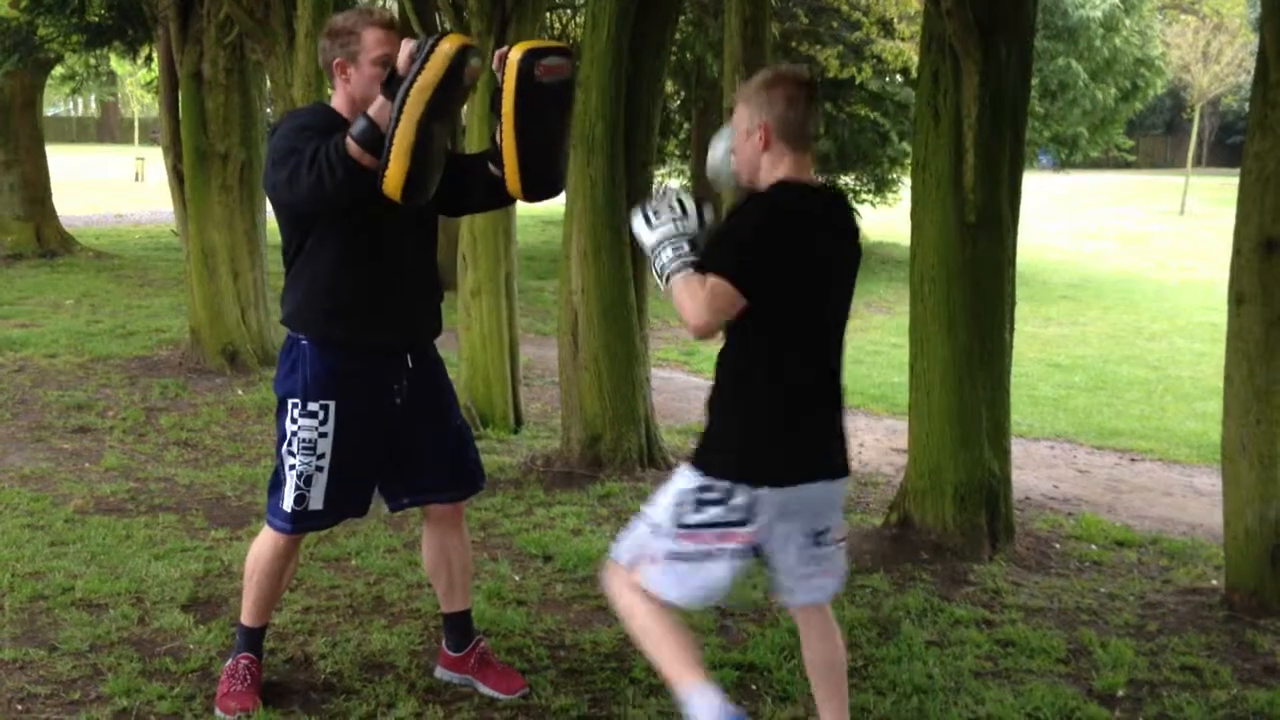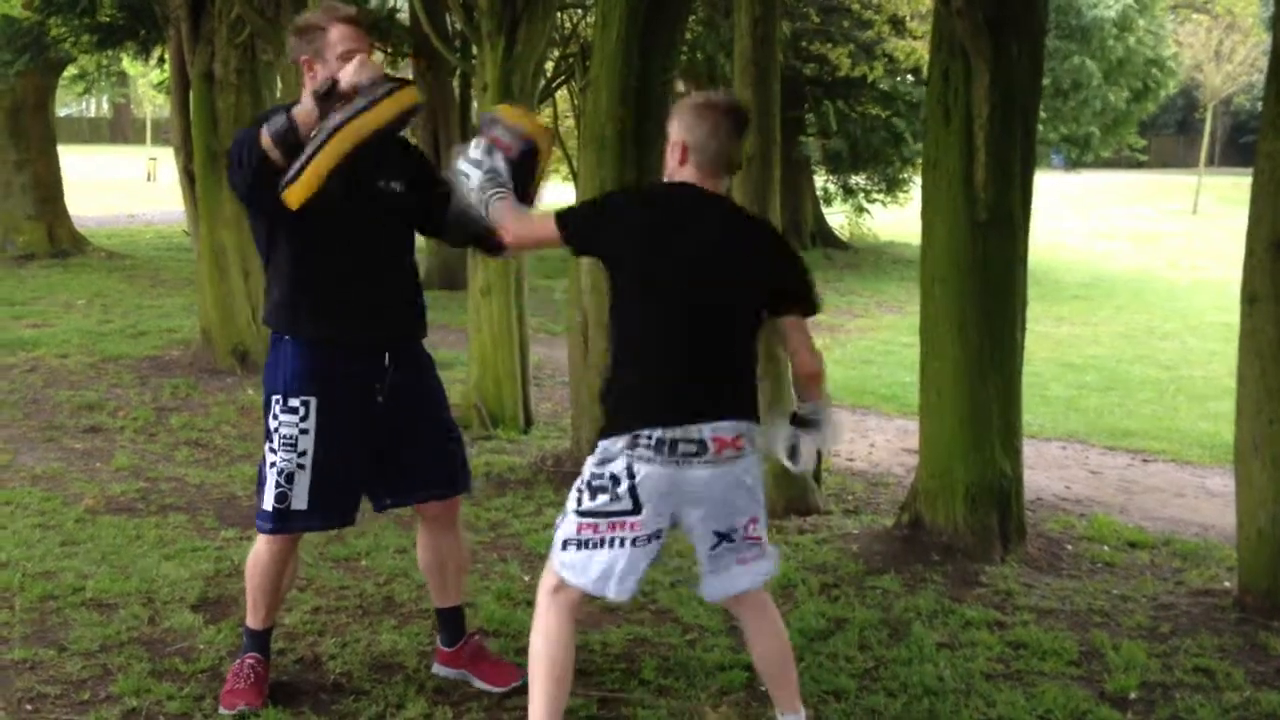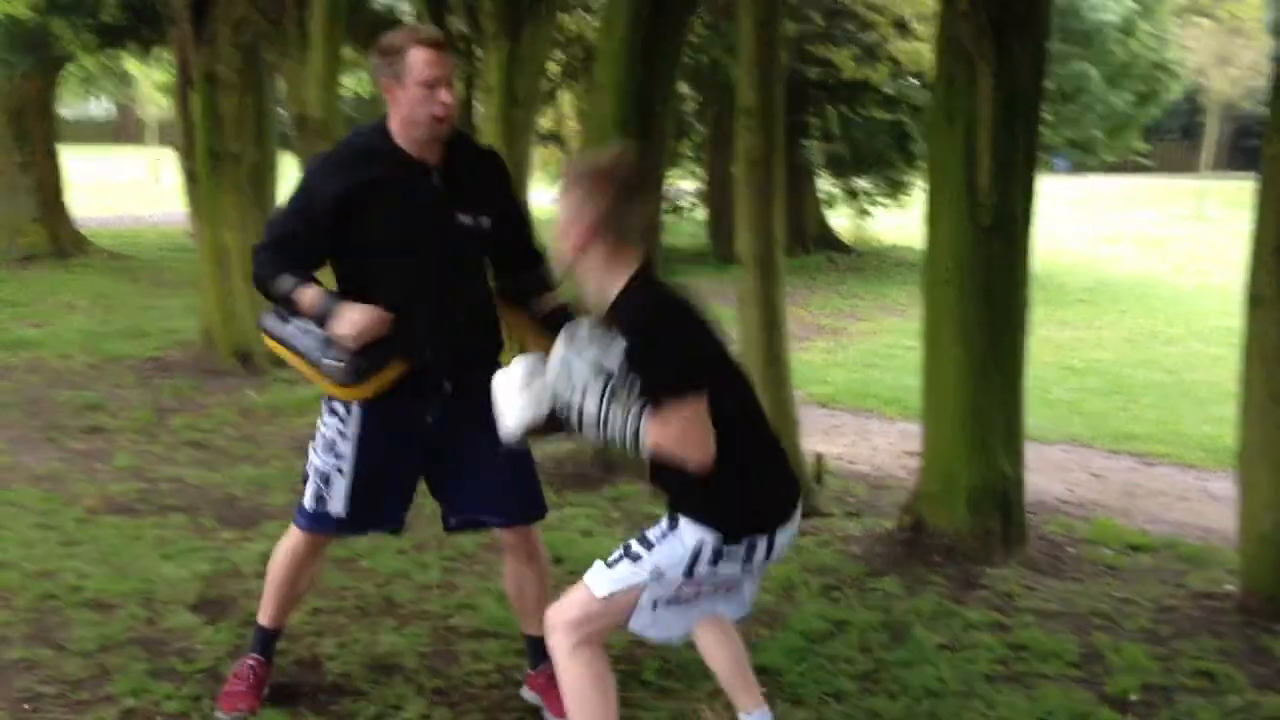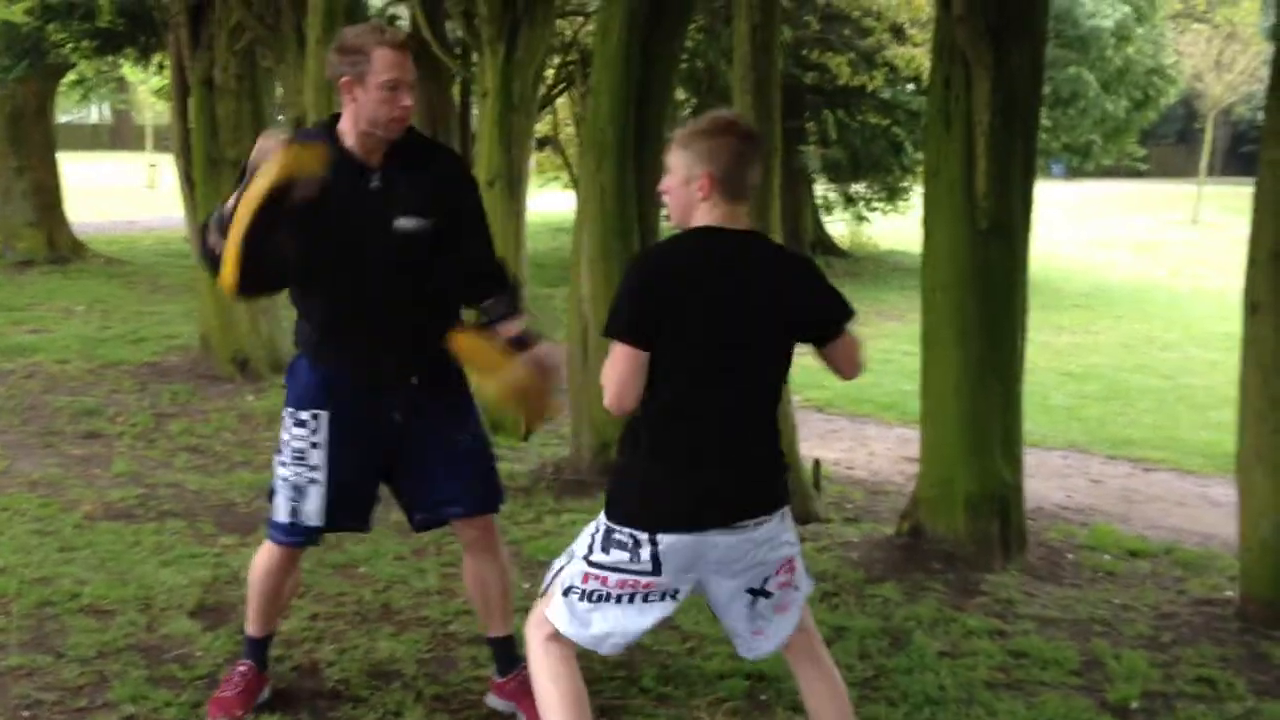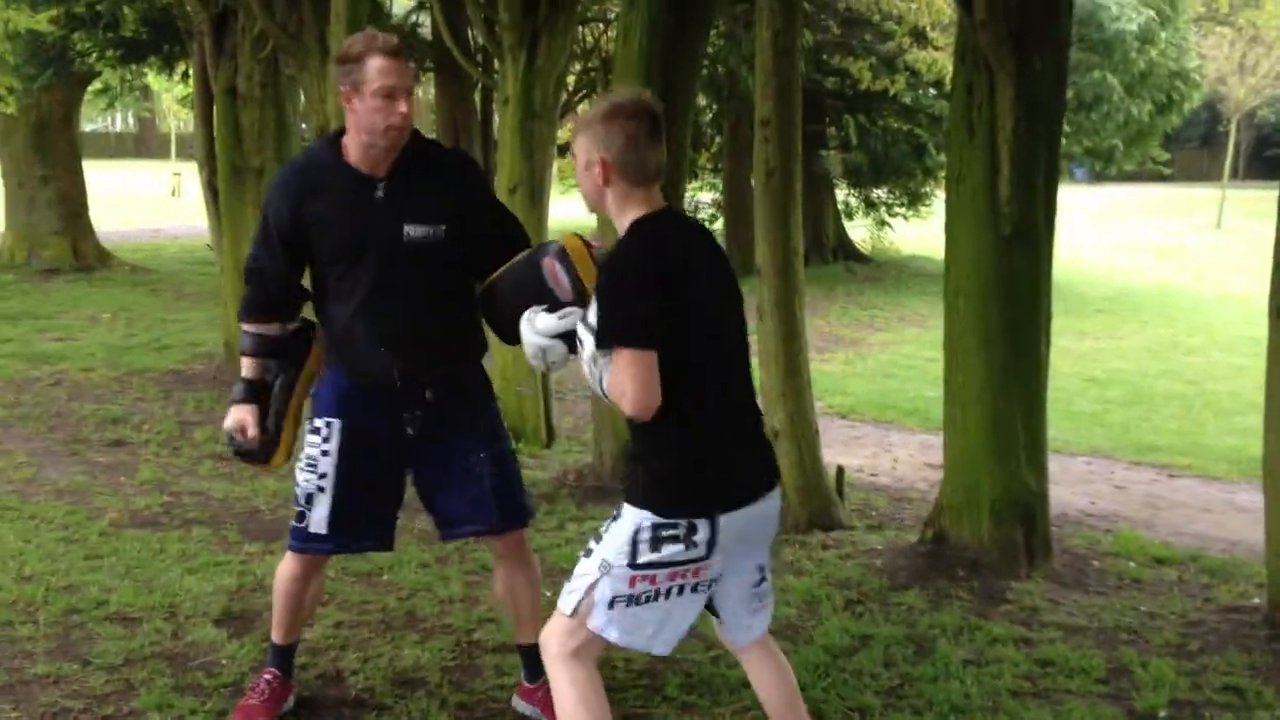
dt=0.7s
person 1, frame 1
right shoulder: (299, 137)
left elbow: (493, 183)
right elbow: (329, 182)
right wrist: (393, 101)
left hip: (411, 357)
right hip: (327, 362)
left knee: (447, 501)
right knee: (290, 519)
left ankle: (461, 650)
right ankle: (244, 657)
person 1, frame 2
left shoulder: (389, 150)
right shoulder: (276, 135)
left elbow: (455, 217)
right elbow: (249, 171)
right wrist: (329, 99)
left hip: (398, 357)
right hip: (312, 361)
left knee: (438, 502)
right knee: (282, 523)
left ankle: (454, 644)
right ankle: (253, 657)
person 1, frame 3
left shoulder: (482, 170)
right shoulder: (348, 170)
left elbow: (519, 268)
right elbow: (275, 263)
left wrist: (567, 327)
right wrist: (333, 311)
left hip: (463, 385)
right hip: (377, 384)
left knee: (517, 531)
right knee: (314, 530)
right ankle: (259, 657)
person 1, frame 4
left shoulder: (439, 172)
left elbow: (480, 274)
right elbow: (224, 260)
left wrist: (522, 343)
left hip: (426, 378)
right hip: (332, 379)
left knee: (477, 524)
right knee: (288, 536)
person 1, frame 5
left shoulder: (453, 178)
right shoulder: (304, 185)
left elbow: (507, 263)
right elbow: (270, 291)
right wrist: (250, 390)
left hip: (454, 391)
right hip: (354, 390)
left knee: (506, 538)
right knee: (309, 545)
person 2, frame 1
left shoulder: (766, 216)
right shoulder: (838, 216)
left elbow: (702, 314)
left wrist: (670, 248)
left hip: (738, 463)
right hip: (818, 460)
left knee: (627, 581)
right knee: (810, 605)
person 2, frame 2
left shoulder: (631, 210)
right shoulder: (764, 242)
left elbow: (516, 233)
right elbow: (806, 361)
left wrist: (485, 185)
right wrist: (809, 415)
left hip: (641, 449)
right hip: (728, 445)
left knee: (558, 596)
right knee: (749, 595)
person 2, frame 3
left shoulder: (646, 318)
right shoulder: (642, 302)
left elbow: (696, 448)
left wrist: (597, 406)
right wrist: (563, 400)
left hip: (737, 522)
right hip: (752, 508)
left knee: (571, 625)
right knee: (695, 602)
person 2, frame 4
left shoulder: (655, 269)
right shoulder: (794, 273)
left elbow: (618, 397)
right elbow: (849, 364)
left hip: (651, 518)
right hip: (754, 512)
left knee: (546, 634)
right knee: (801, 646)
person 2, frame 5
left shoulder: (630, 264)
right shoulder: (695, 240)
left elbow: (639, 399)
left wrist: (592, 359)
right wrist: (583, 328)
left hip: (686, 506)
right hip: (753, 489)
left knee: (565, 647)
right knee: (747, 636)
